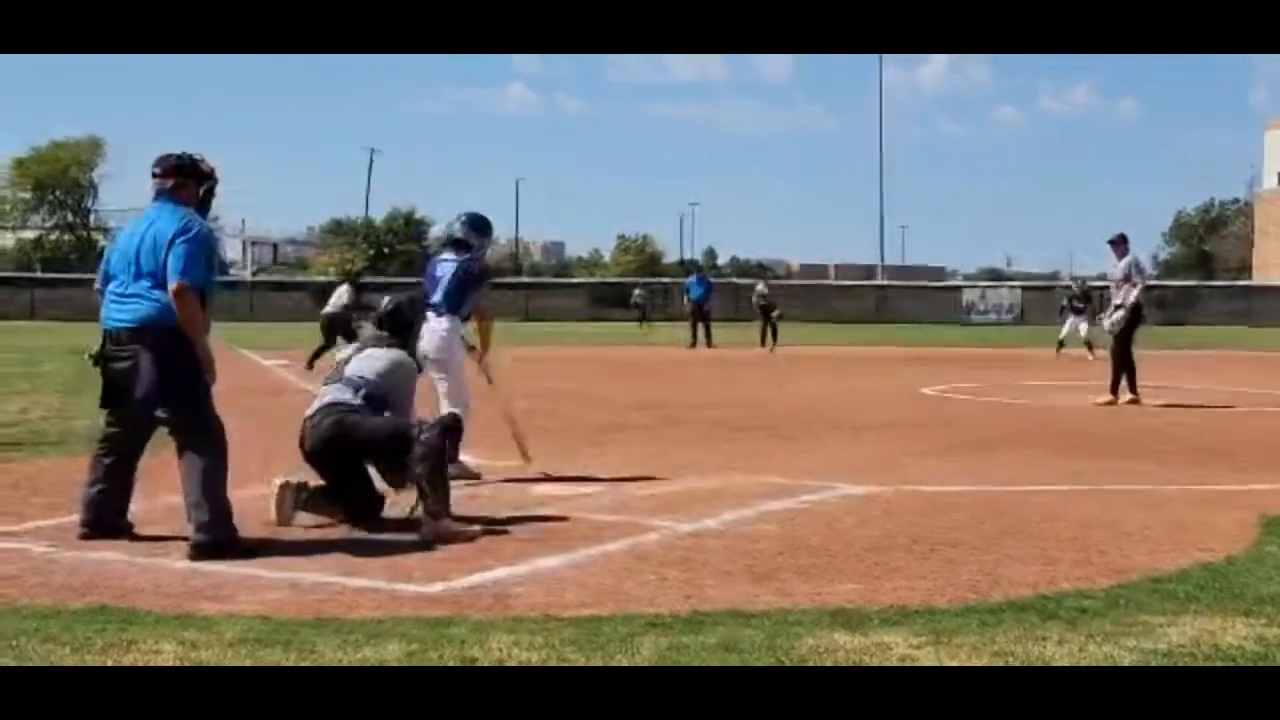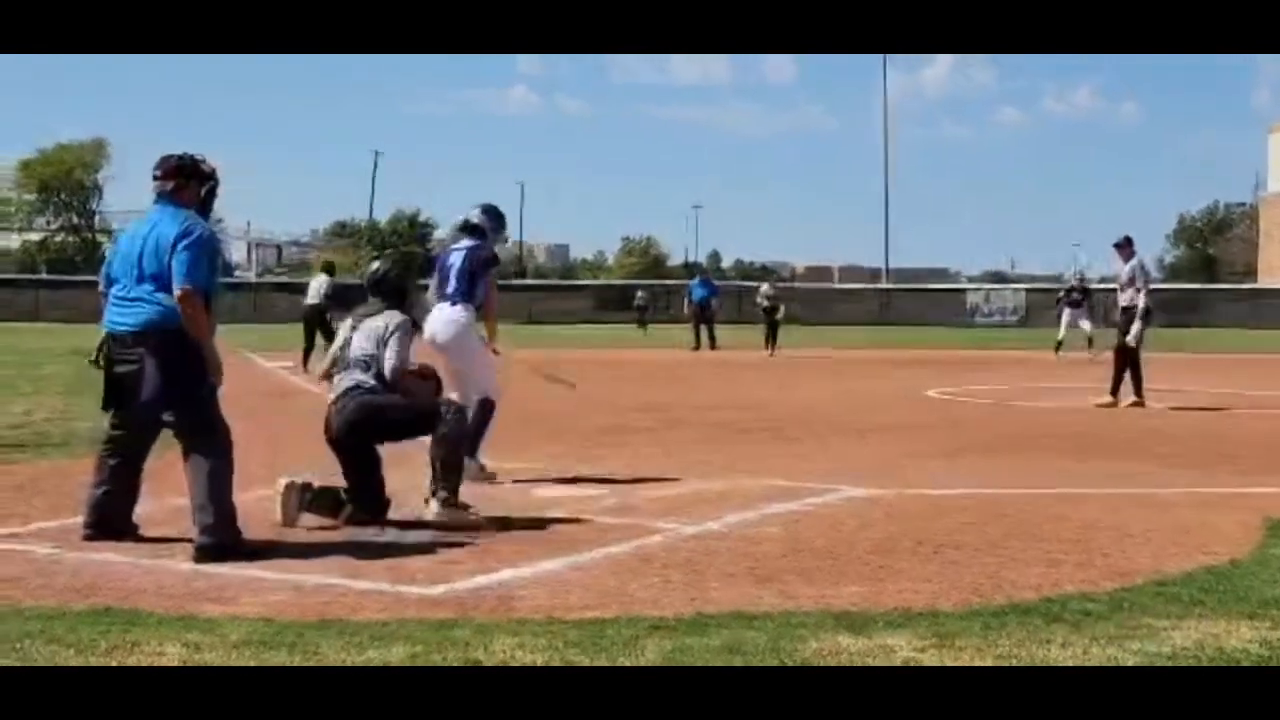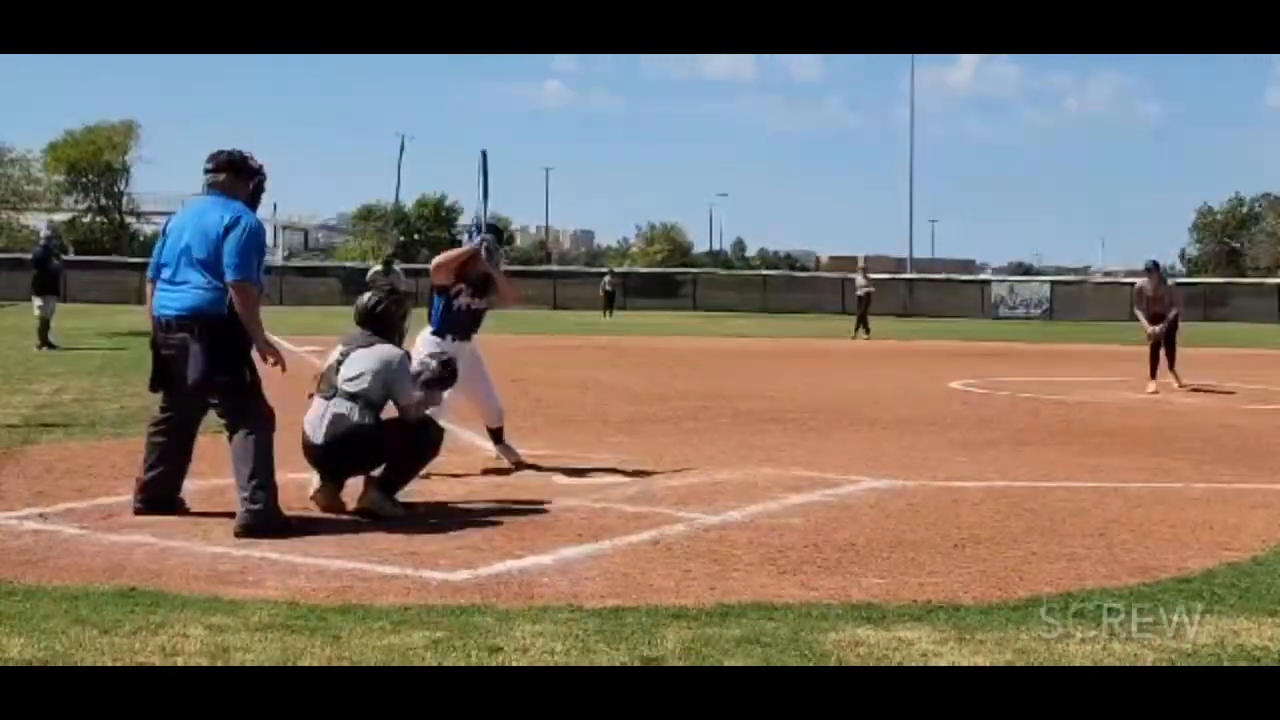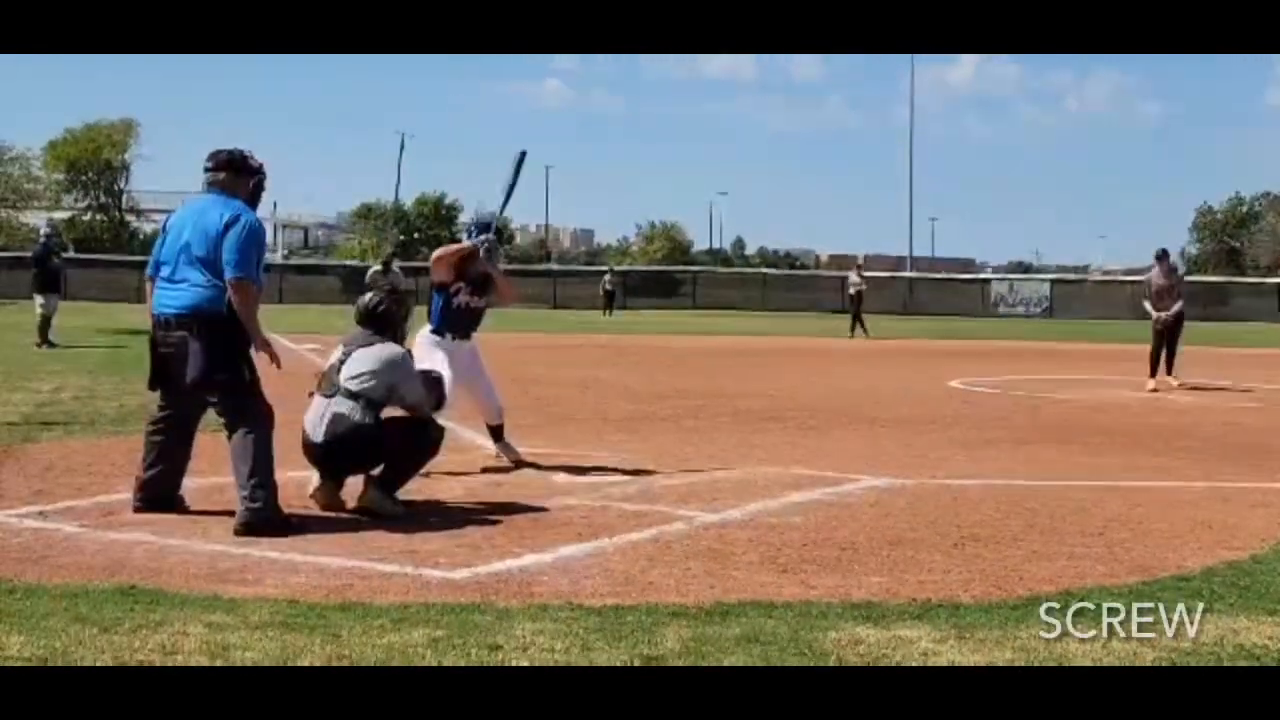
dt=0.3s
person 1, frame 1
left shoulder: (130, 228)
right shoulder: (190, 227)
left elbow: (103, 287)
right elbow: (180, 290)
right wrist: (203, 349)
left hip: (118, 342)
right hip: (162, 343)
left knee: (121, 433)
right knee: (200, 436)
left ankle: (99, 517)
right ankle: (211, 534)
person 1, frame 2
left shoulder: (132, 230)
right shoulder: (193, 230)
left elbow: (106, 290)
right elbow: (186, 297)
left wrist: (115, 340)
right wrist: (210, 352)
left hip: (123, 345)
right hip: (167, 346)
left knee: (125, 435)
right knee: (206, 439)
left ankle: (104, 517)
right ankle: (216, 536)
person 1, frame 3
left shoulder: (180, 217)
right shoulder: (242, 220)
left elbow: (152, 279)
right elbow: (239, 285)
left wrist: (159, 330)
right wrist: (259, 338)
left hip: (170, 329)
right hip: (211, 332)
left knee: (174, 415)
right knee: (250, 418)
left ankle: (154, 494)
right ankle: (257, 511)
person 1, frame 4
left shoulder: (179, 215)
right shoulder: (241, 218)
left elbow: (152, 277)
right elbow: (238, 284)
left wrist: (160, 328)
right wrist: (256, 335)
left hip: (168, 327)
right hip: (211, 330)
left knee: (173, 413)
right knee: (249, 417)
left ankle: (153, 492)
right ankle: (257, 510)
person 2, frame 1
left shoulder: (435, 262)
right shoulder: (476, 267)
right elbow: (482, 314)
left wrist: (462, 344)
right wrist: (484, 350)
left hip: (423, 331)
right hip: (441, 334)
left knee: (457, 398)
right knee: (456, 406)
left ankle: (450, 460)
person 2, frame 2
left shoulder: (448, 252)
right shoulder: (485, 253)
left elbow: (434, 294)
right elbow: (489, 301)
right wrist: (490, 338)
left hip: (436, 320)
right hip: (456, 321)
left knee: (465, 389)
right knee: (487, 389)
left ankle: (462, 447)
right ankle: (468, 455)
person 2, frame 3
left shoulder: (487, 280)
right shoulder: (451, 273)
left elbow: (509, 298)
right elbow: (436, 264)
left wrist: (494, 269)
right wrist: (472, 247)
left hip: (465, 347)
right hip: (435, 344)
left knee: (490, 400)
right knee: (440, 396)
left ankle: (501, 445)
person 2, frame 4
left shoulder: (486, 279)
right shoulder: (449, 270)
left elbow: (508, 297)
right elbow: (437, 257)
left wrist: (492, 268)
right wrist: (473, 244)
left hip: (464, 345)
right hip: (434, 342)
left knee: (489, 398)
left ankle: (500, 444)
person 3, frame 1
left shoulder: (355, 348)
right shoulder: (401, 360)
right elbow: (402, 422)
left hip: (313, 434)
right hip: (337, 427)
left knee: (367, 510)
right knee: (426, 436)
left ankle: (297, 494)
right ankle: (436, 520)
person 3, frame 2
left shoulder: (353, 320)
right shoulder: (397, 319)
left elbow: (325, 371)
right elbow: (395, 375)
right wrist: (420, 388)
left hip: (338, 416)
right hip: (362, 410)
right knee: (450, 414)
left ankle: (303, 494)
right ankle: (444, 500)
person 3, frame 3
left shoulder: (344, 347)
right shoulder: (393, 355)
right elbow: (410, 414)
right wrist: (429, 396)
left hip: (313, 446)
right hip: (344, 446)
right knee: (429, 431)
left ankle: (329, 483)
right ankle: (379, 492)
person 3, frame 4
left shoulder: (346, 347)
right shoulder: (395, 353)
right elbow: (422, 410)
left wrist: (398, 396)
right wrist: (429, 395)
left hip: (313, 445)
right hip: (344, 446)
left knee: (373, 425)
right knee: (429, 431)
left ankle: (328, 480)
right ankle: (379, 491)
